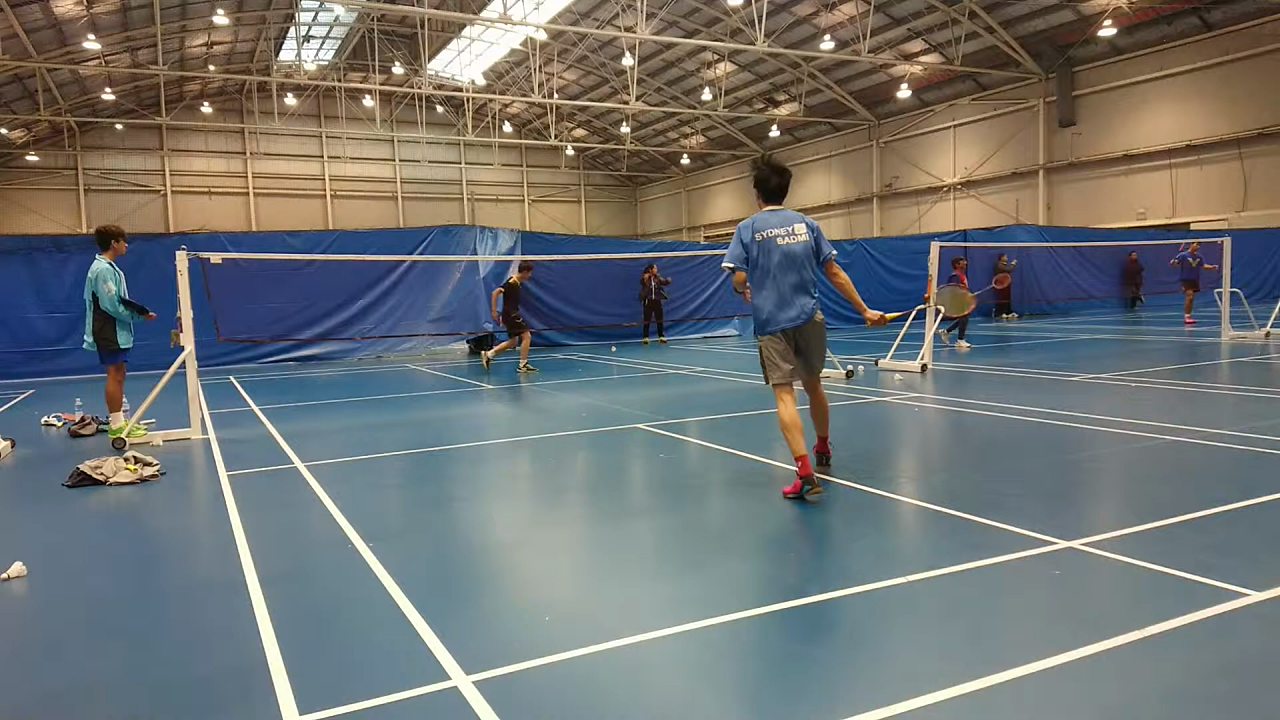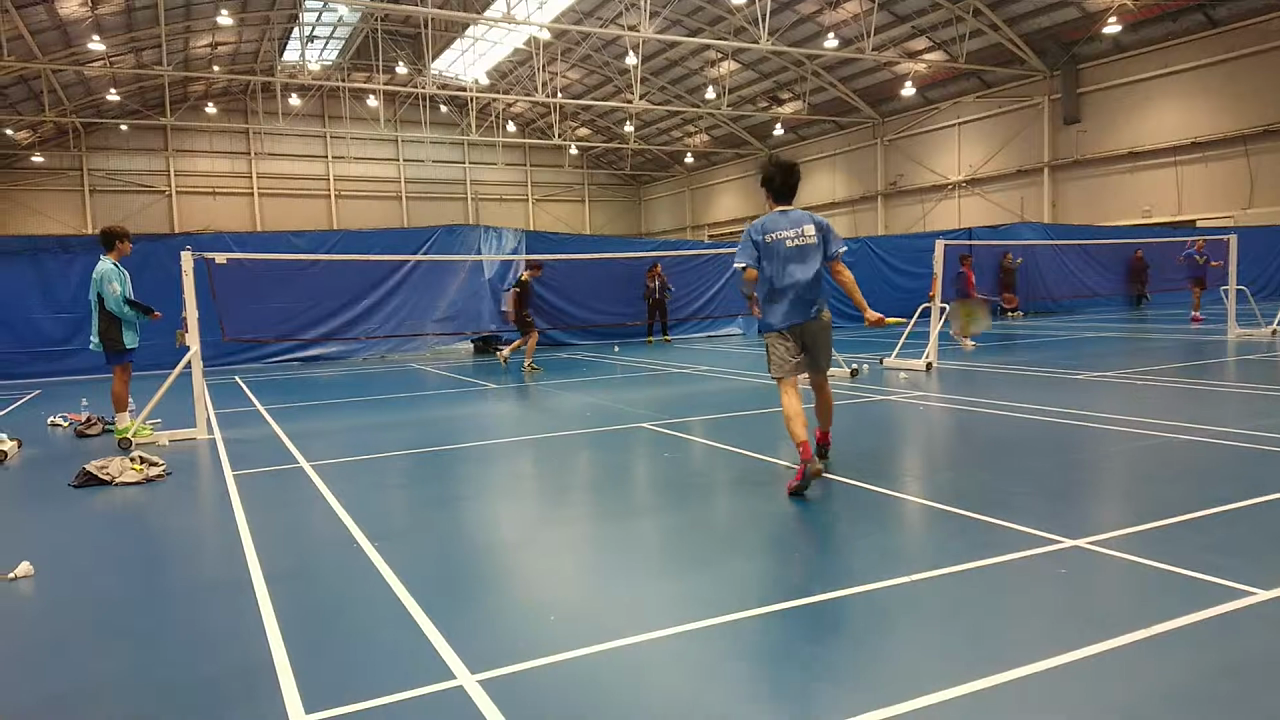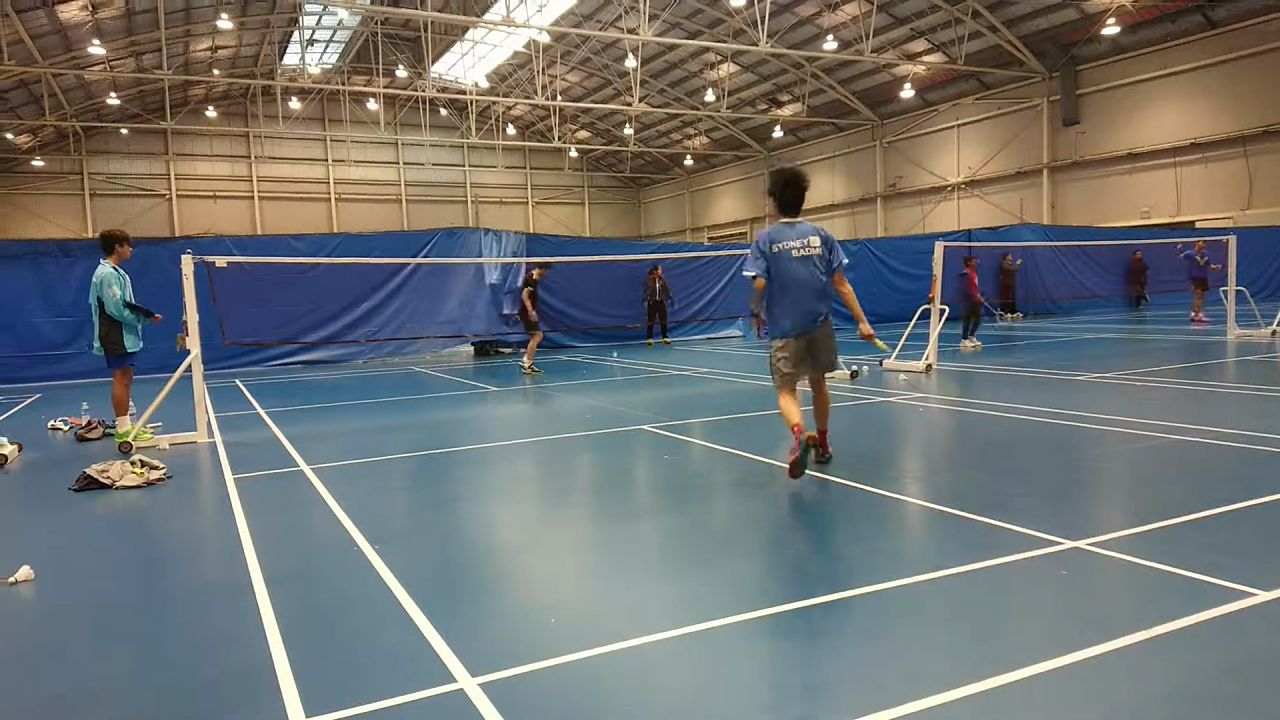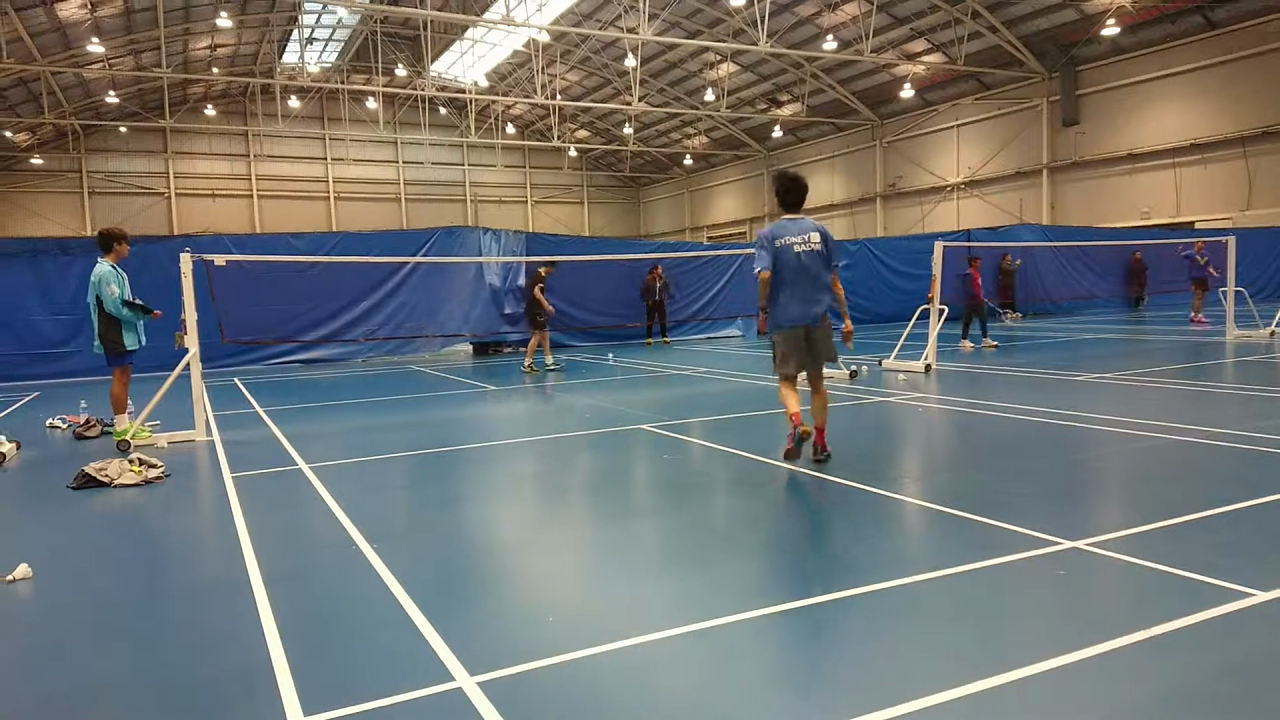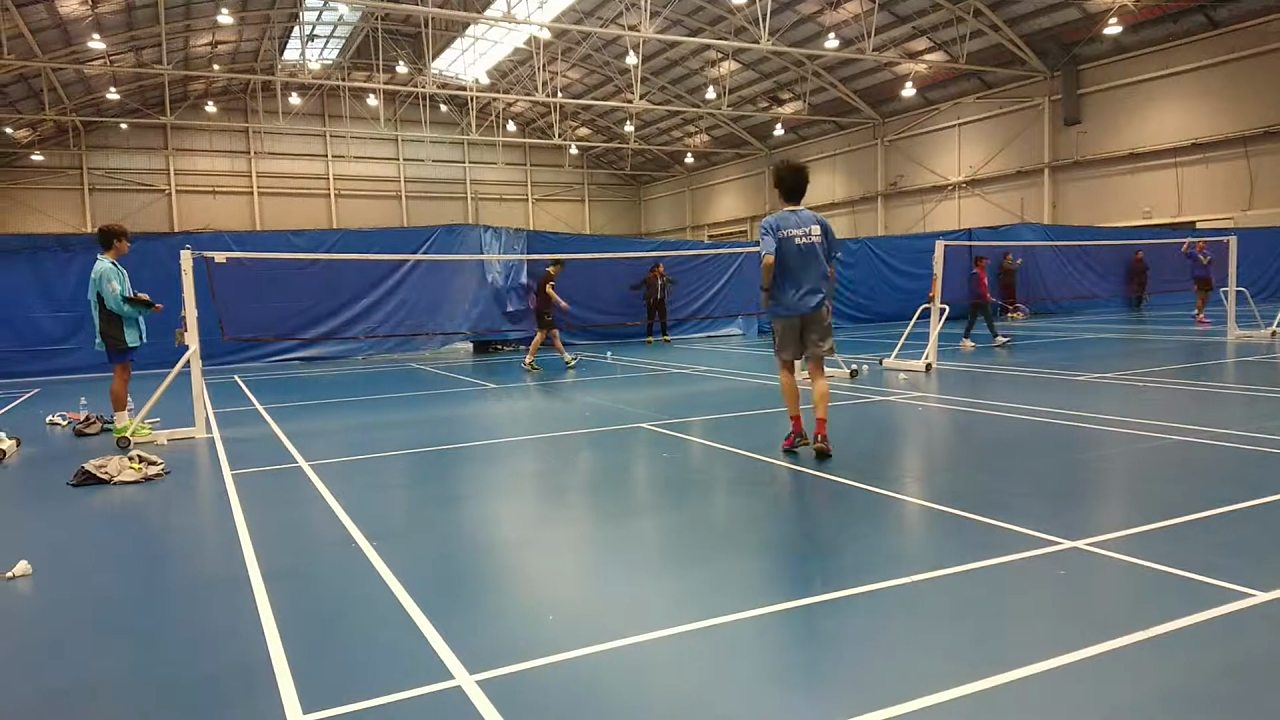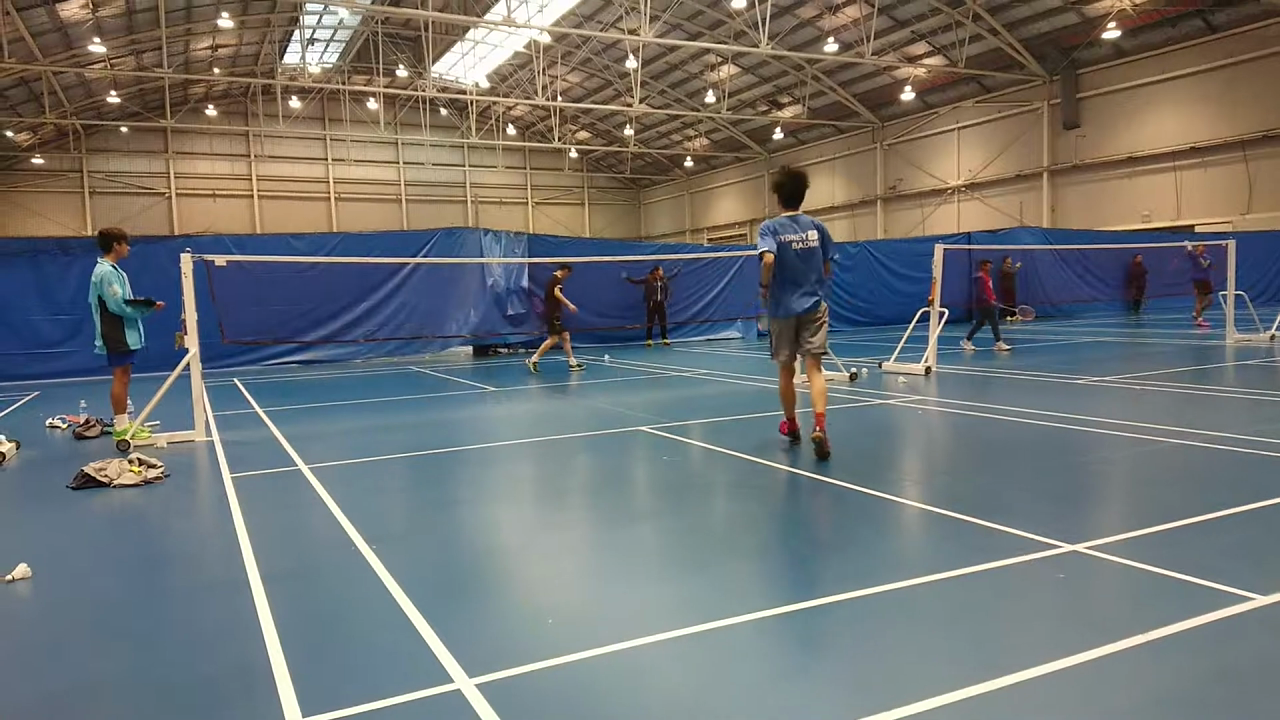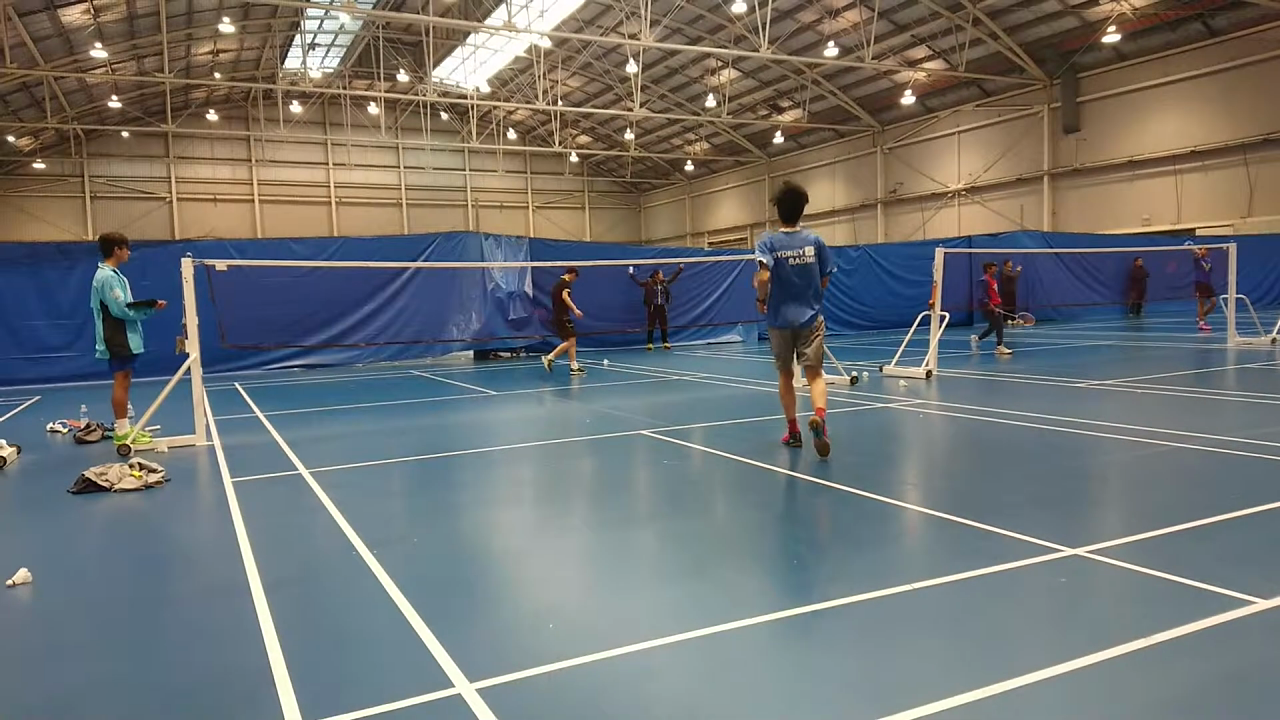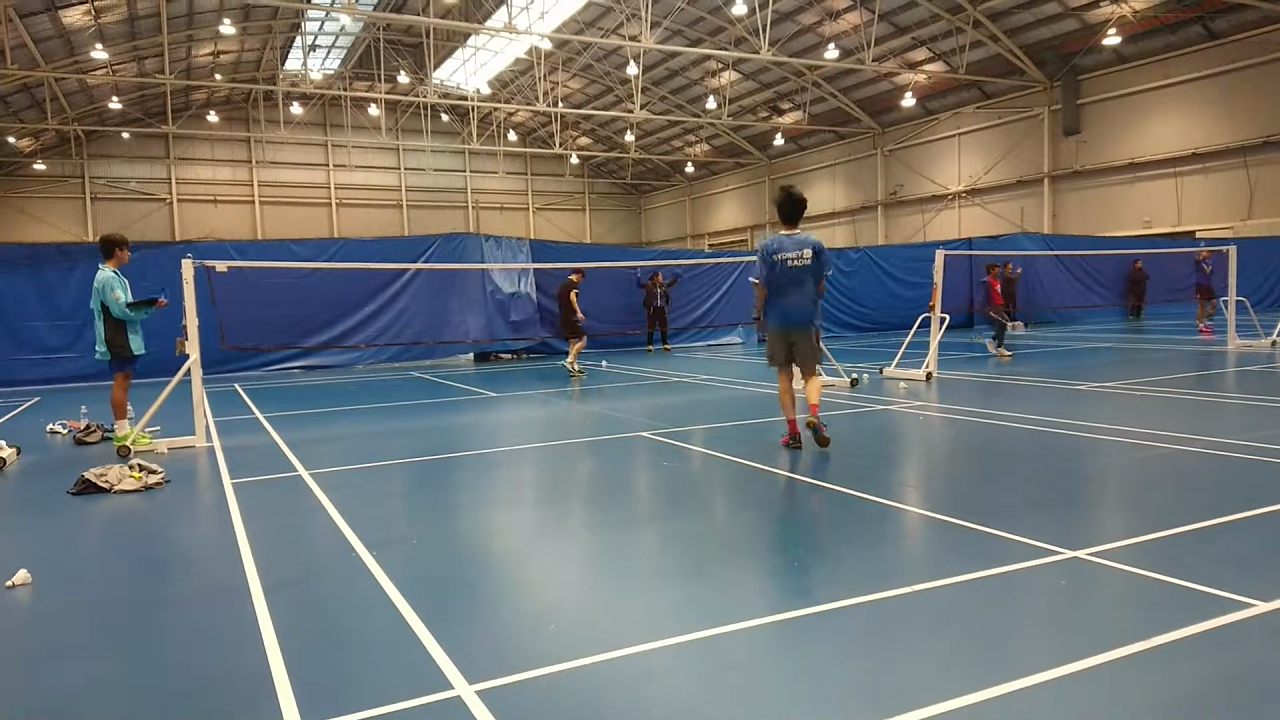
dt=0.1s
person 1, frame 1
left shoulder: (747, 228)
right shoulder: (808, 225)
left elbow: (738, 278)
right elbow: (834, 273)
left wrist: (745, 289)
right wrist: (864, 310)
left hip: (773, 321)
right hip: (809, 317)
left knee: (784, 395)
right knee: (813, 384)
left ankle: (805, 473)
right ankle: (823, 449)
person 1, frame 2
left shoulder: (757, 228)
right shoulder: (818, 224)
left elbow: (750, 276)
right elbow: (839, 271)
left wrist: (750, 296)
right wrist: (865, 310)
left hip: (779, 319)
right hip: (816, 315)
left knee: (789, 389)
right knee: (820, 382)
left ankle: (807, 458)
right ankle: (824, 441)
person 1, frame 3
left shoulder: (765, 238)
right shoulder: (821, 235)
left elbow: (760, 284)
right elbow: (840, 283)
left wrist: (757, 310)
right wrist: (861, 322)
left hip: (785, 327)
right hip: (819, 323)
left knee: (786, 392)
right knee: (818, 384)
left ankle: (800, 435)
right ankle: (822, 446)
person 1, frame 4
left shoulder: (768, 235)
right shoulder: (821, 232)
left elbow: (764, 276)
right elbow: (834, 281)
left wrist: (763, 310)
right wrist: (846, 318)
left hip: (785, 319)
right hip: (819, 317)
left knee: (787, 382)
right knee: (817, 381)
left ankle: (797, 426)
right ankle: (820, 443)
person 1, frame 5
left shoulder: (771, 224)
right shoulder: (820, 222)
left elbow: (768, 261)
right elbow: (831, 269)
left wrist: (766, 290)
right wrist: (826, 294)
left hip: (785, 309)
right hip: (817, 307)
left knee: (787, 369)
right knee: (817, 370)
left ankle: (796, 429)
right ankle: (821, 434)
person 1, frame 6
left shoulder: (769, 227)
right shoulder: (817, 227)
left elbow: (768, 260)
right elbow: (827, 268)
left wrist: (764, 286)
left hip: (783, 310)
right hip: (813, 308)
left knee: (786, 370)
right knee: (814, 369)
left ankle: (791, 425)
right ankle: (819, 427)
person 1, frame 7
left shoulder: (767, 242)
right shoulder: (816, 242)
left elbow: (763, 278)
right elbow: (825, 281)
left wrist: (761, 300)
left hip: (780, 320)
right hip: (810, 319)
left knee: (785, 374)
right knee: (815, 376)
left ankle: (793, 430)
right ankle: (819, 418)
person 1, frame 8
left shoulder: (768, 246)
right shoulder: (815, 244)
left elbow: (762, 288)
right elbow: (821, 285)
left wrist: (759, 312)
left hip: (778, 322)
right hip: (807, 321)
left knee: (784, 376)
right knee: (810, 375)
left ankle: (792, 431)
right ankle: (814, 416)
person 2, frame 1
left shoulder: (109, 267)
right shoulder: (103, 270)
right elbow: (111, 305)
left wrist: (136, 311)
right wrist: (139, 315)
left hip: (117, 332)
right hip: (110, 333)
left knee: (119, 375)
right knee: (114, 376)
left ankle: (119, 420)
right ankle: (116, 425)
person 2, frame 2
left shoulder: (114, 268)
right shoulder: (108, 270)
right elbow: (116, 306)
left wrist: (142, 311)
right wrist: (144, 315)
left hip: (123, 332)
right hip: (116, 334)
left knee: (125, 376)
right knee: (120, 376)
left ankle: (125, 420)
right ankle: (122, 425)
person 2, frame 3
left shoulder: (115, 272)
right shoulder: (107, 274)
right elbow: (116, 309)
left wrist: (141, 312)
right wrist: (144, 317)
left hip: (124, 335)
right hip: (116, 337)
left knee: (126, 379)
right knee: (121, 380)
left ankle: (126, 424)
right ankle: (122, 429)
person 2, frame 4
left shoulder: (113, 270)
right shoulder: (105, 272)
right elbow: (114, 307)
left wrist: (137, 306)
right wrist: (143, 314)
left hip: (123, 333)
right hip: (115, 335)
left knee: (124, 377)
right knee: (120, 378)
left ankle: (124, 422)
right ankle: (121, 427)
person 2, frame 5
left shoulder: (112, 267)
right shoulder: (106, 269)
right elbow: (116, 304)
left wrist: (137, 298)
right wrist: (145, 308)
left hip: (123, 330)
right hip: (116, 332)
left knee: (124, 375)
right knee: (120, 375)
left ankle: (124, 420)
right ankle: (121, 424)
person 2, frame 6
left shoulder: (112, 270)
right shoulder: (106, 272)
right elbow: (118, 306)
left wrist: (141, 303)
right wrist: (147, 308)
left hip: (124, 333)
right hip: (117, 335)
left knee: (124, 377)
right knee: (120, 378)
left ankle: (124, 422)
right ankle: (121, 427)
person 2, frame 7
left shoulder: (112, 274)
right shoulder: (107, 277)
right elbow: (121, 310)
left wrist: (146, 306)
right wrist: (150, 308)
left hip: (124, 338)
right hip: (118, 340)
left knee: (124, 382)
right knee: (121, 382)
left ankle: (124, 427)
right ankle: (122, 432)
person 2, frame 8
left shoulder: (112, 276)
right shoulder: (108, 278)
right elbow: (122, 311)
left wrist: (147, 306)
right wrist: (151, 307)
left hip: (124, 339)
right hip: (118, 341)
left knee: (124, 383)
right knee: (121, 383)
left ankle: (124, 428)
right ankle: (122, 433)
